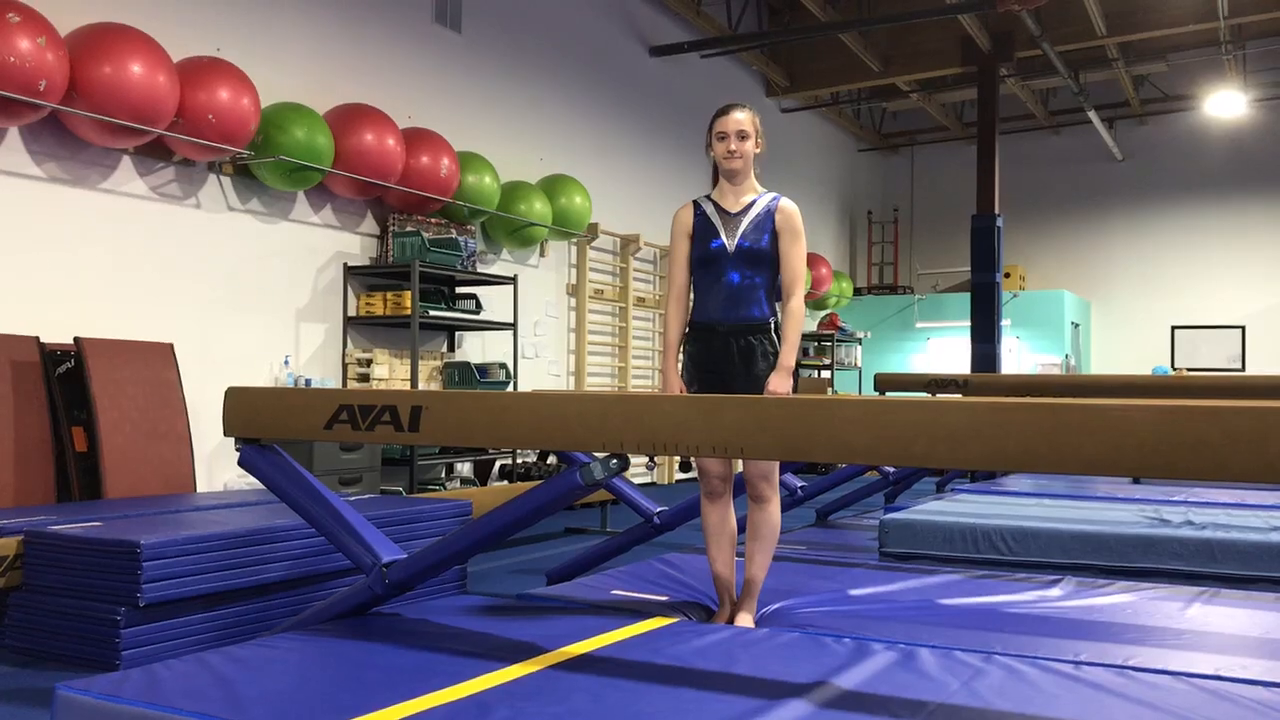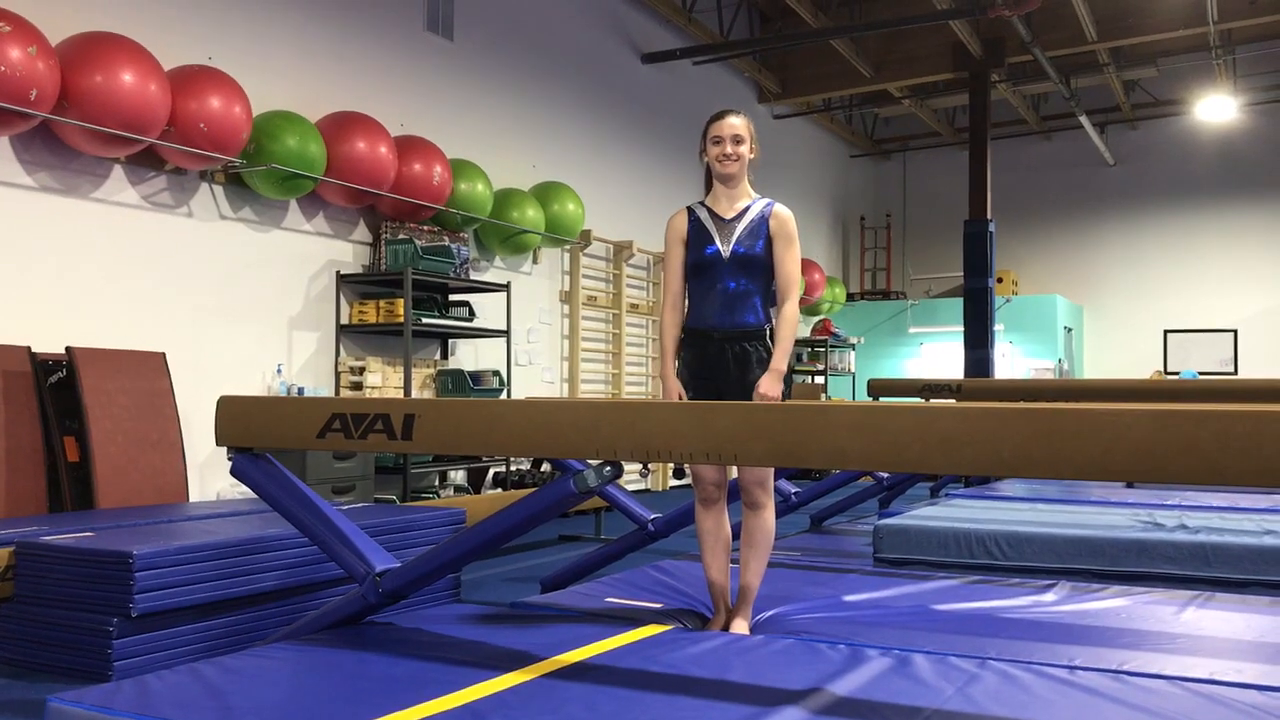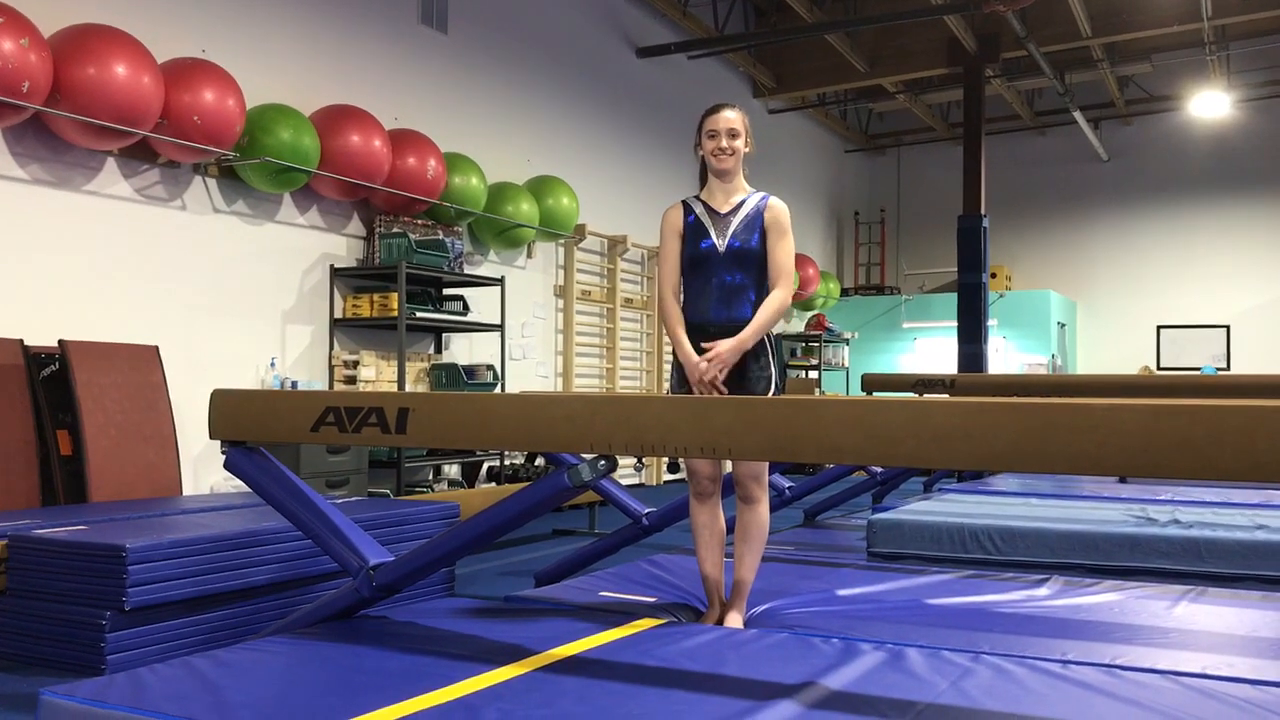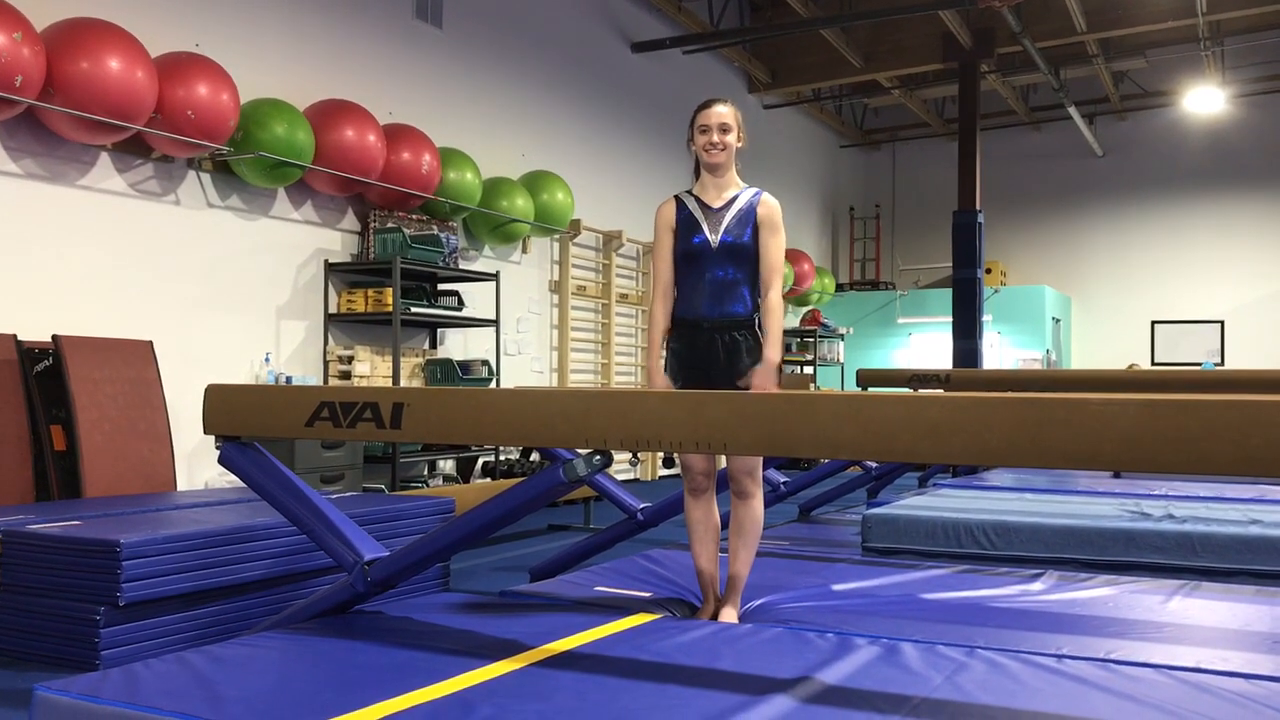
dt=0.7s
person 1, frame 1
left shoulder: (781, 212)
right shoulder: (690, 215)
left elbow: (794, 296)
right elbow: (677, 297)
left wrist: (784, 367)
right wrist: (670, 367)
left hip: (759, 350)
right hip: (704, 352)
left knee: (761, 483)
right knee: (713, 482)
left ankle: (748, 604)
right ankle: (724, 600)
person 1, frame 2
left shoulder: (776, 217)
right shoulder: (683, 222)
left elbow: (788, 301)
right elbow: (672, 302)
left wrist: (776, 371)
right wrist: (668, 373)
left hip: (753, 356)
right hip: (699, 358)
left knee: (756, 489)
right knee: (708, 488)
left ankle: (743, 610)
right ankle: (718, 607)
person 1, frame 3
left shoulder: (770, 210)
right shoulder: (679, 216)
left elbow: (780, 290)
right elbow: (669, 294)
left wrist: (737, 345)
right wrist: (688, 355)
left hip: (750, 354)
right hip: (694, 355)
left knee: (750, 483)
right knee: (702, 482)
left ankle: (737, 604)
right ankle: (713, 601)
person 1, frame 4
left shoulder: (763, 207)
right shoulder: (672, 210)
left elbow: (772, 290)
right elbow: (662, 292)
left wrist: (770, 360)
right wrist: (654, 364)
left hip: (742, 345)
right hip: (688, 347)
left knee: (745, 478)
right knee: (697, 478)
left ankle: (733, 599)
right ankle: (708, 596)
